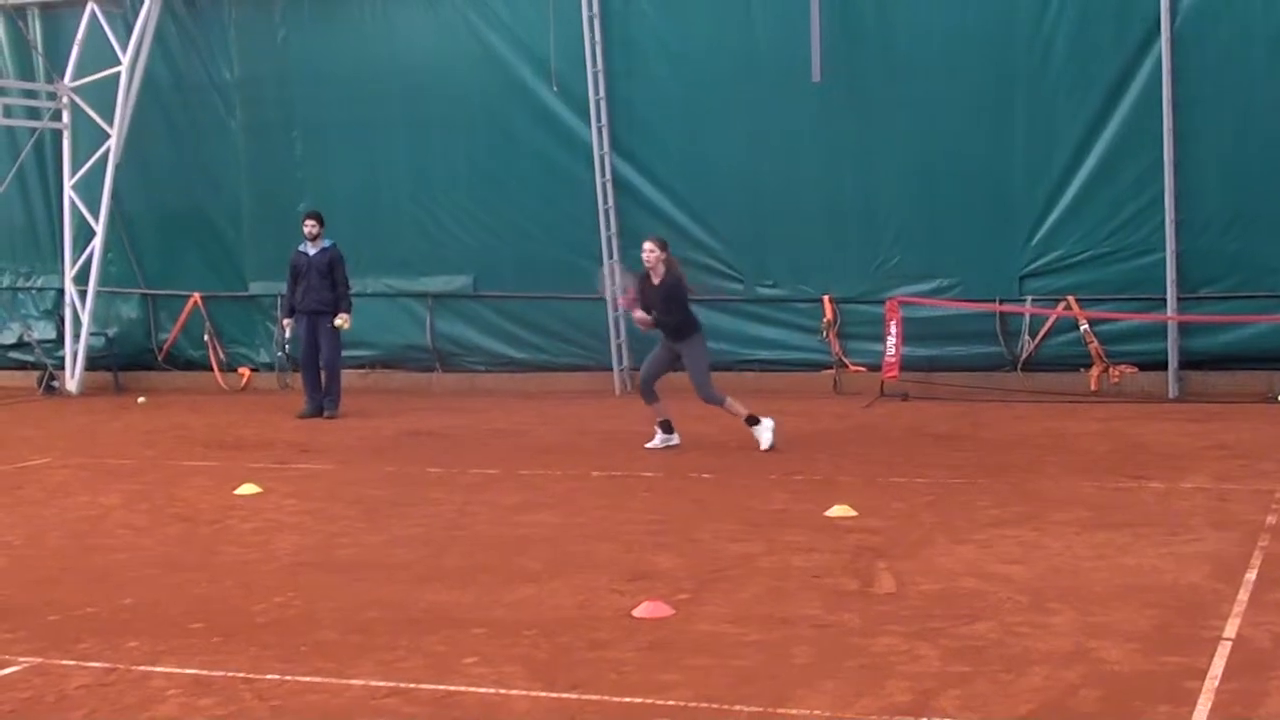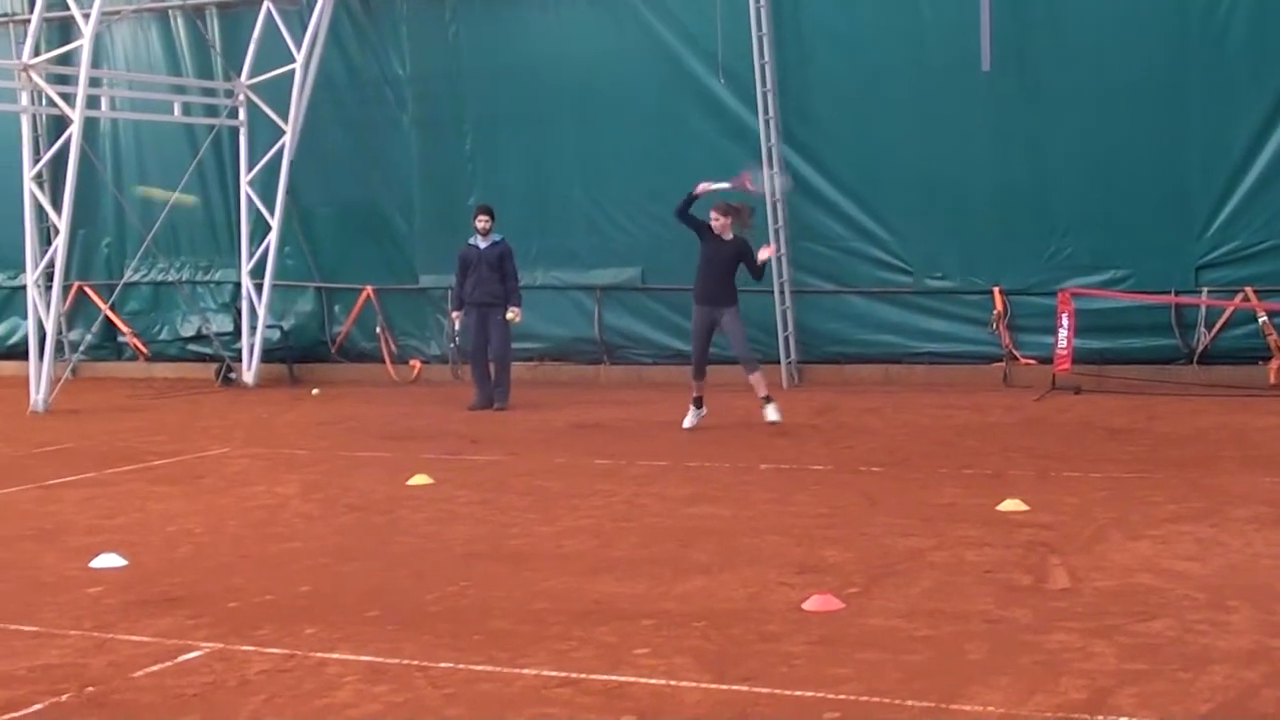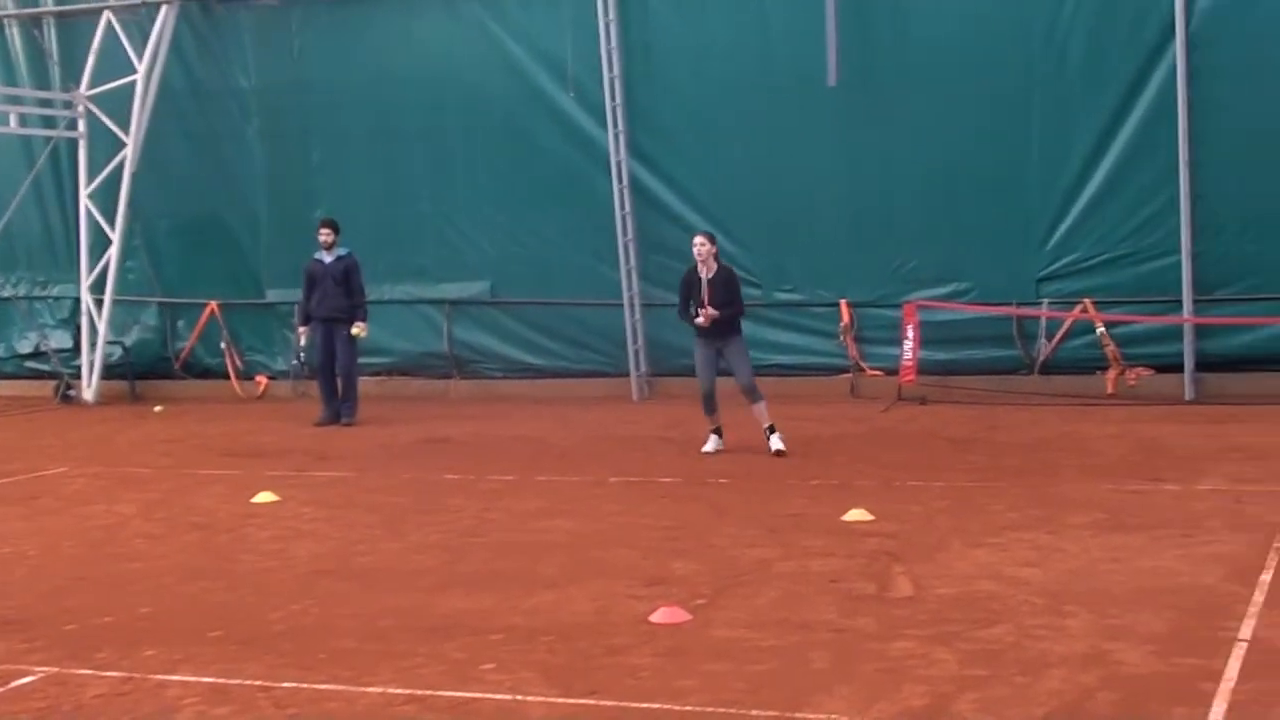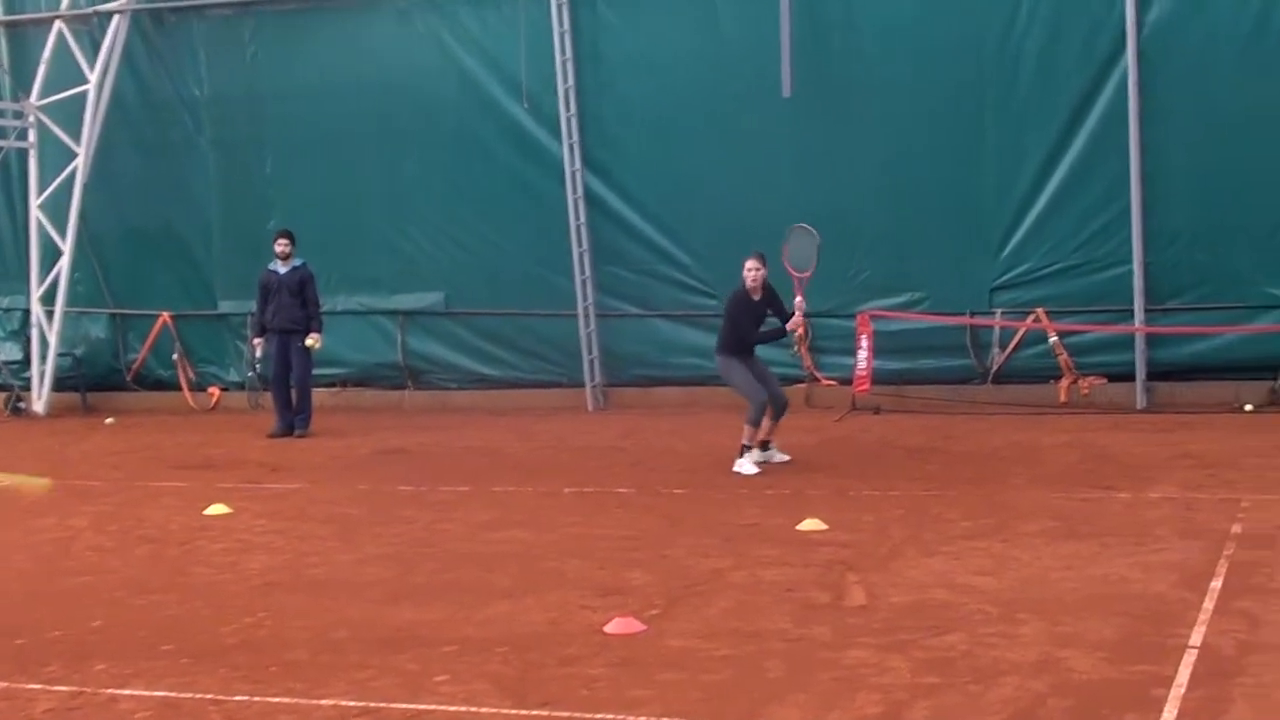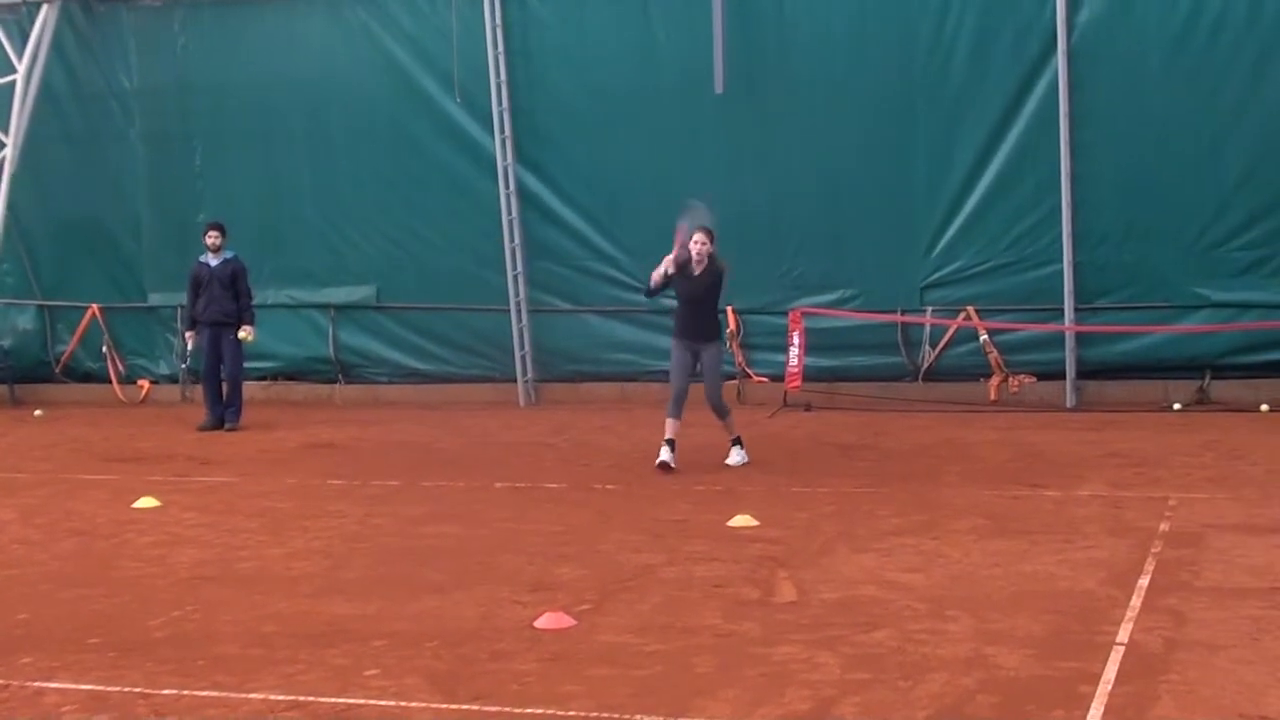
dt=1s
person 1, frame 1
left shoulder: (673, 281)
right shoulder: (643, 280)
left elbow: (678, 319)
right elbow: (646, 311)
left wrist: (651, 321)
right wrist: (642, 319)
left hip: (691, 339)
right hip: (669, 340)
left knee: (706, 394)
right knee: (644, 383)
left ankle: (760, 425)
right ankle: (666, 432)
person 1, frame 2
left shoulder: (740, 245)
right shoulder: (706, 233)
left elbow: (757, 276)
right elbow: (680, 212)
left wrist: (760, 261)
right wrist: (696, 193)
left hip: (727, 309)
right hip: (702, 307)
left knee: (744, 354)
right knee: (698, 360)
left ankle: (768, 404)
right ankle: (696, 407)
person 1, frame 3
left shoulder: (727, 274)
right shoulder: (689, 278)
left elbow: (739, 310)
right elbow: (683, 311)
left wrist: (717, 315)
right wrist: (696, 320)
left hip: (732, 339)
right hip: (704, 341)
left knee: (748, 383)
right knee: (706, 390)
left ankle: (772, 435)
right ankle: (716, 435)
person 1, frame 4
left shoulder: (768, 291)
right shoulder: (738, 299)
left elbow: (783, 317)
right elbow: (752, 337)
left wrist: (796, 314)
right wrist: (786, 329)
left hip: (748, 357)
right hip: (728, 359)
left knee: (780, 400)
right knee: (760, 399)
left ankle: (763, 447)
right ankle: (744, 457)
person 1, frame 5
left shoulder: (715, 273)
right shoulder: (680, 267)
left elbow: (691, 294)
right elbow: (649, 294)
left wrist: (672, 272)
right wrist: (657, 279)
left hip: (710, 342)
right hip: (682, 341)
left knee: (714, 399)
right knee: (677, 392)
left ankle: (737, 447)
right ankle: (667, 451)
person 2, frame 1
left shoulder: (332, 253)
right shoulder: (297, 256)
left elbow: (342, 285)
right elbow: (291, 287)
left wrist: (345, 310)
right wrist: (287, 314)
left hip: (327, 315)
right hip: (304, 316)
left knee: (330, 359)
right knee: (307, 360)
left ankle: (331, 404)
right ankle: (313, 404)
person 2, frame 2
left shoulder: (502, 247)
right shoulder: (466, 250)
left elbow: (511, 278)
right elbow: (460, 281)
left wrist: (515, 303)
right wrist: (456, 307)
left hip: (497, 308)
right hip: (473, 308)
left knee: (500, 352)
right knee: (476, 352)
left ankle: (501, 396)
right ankle: (483, 396)
person 2, frame 3
left shoulder: (348, 261)
right shoulder: (312, 264)
left elbow: (357, 292)
right elbow: (306, 296)
left wrist: (360, 318)
right wrist: (303, 322)
left hip: (343, 322)
right hip: (320, 323)
left knee: (346, 367)
right knee: (323, 367)
left ankle: (348, 411)
right ankle: (331, 411)
person 2, frame 4
left shoulder: (303, 272)
right shoulder: (267, 275)
left elbow: (312, 303)
right elbow: (261, 306)
left wrist: (315, 329)
right wrist: (258, 333)
left hip: (298, 333)
right hip: (275, 334)
left knee: (301, 378)
right knee: (277, 378)
left ankle: (301, 423)
right ankle: (284, 423)
person 2, frame 5
left shoulder: (235, 264)
right shoulder: (198, 267)
left elbow: (244, 296)
right elbow: (192, 299)
left wrist: (247, 322)
right wrist: (189, 327)
left hip: (230, 326)
right hip: (206, 327)
left knee: (232, 372)
right knee: (208, 372)
left ankle: (232, 416)
right ankle: (214, 416)
